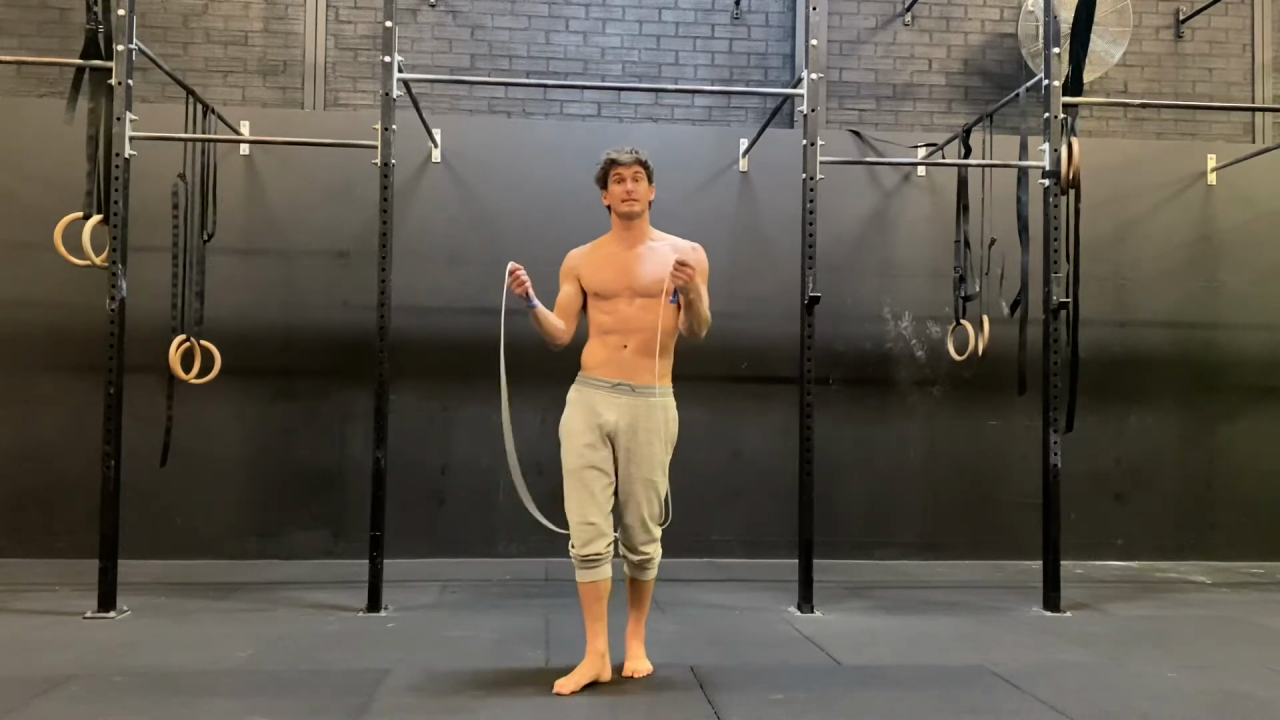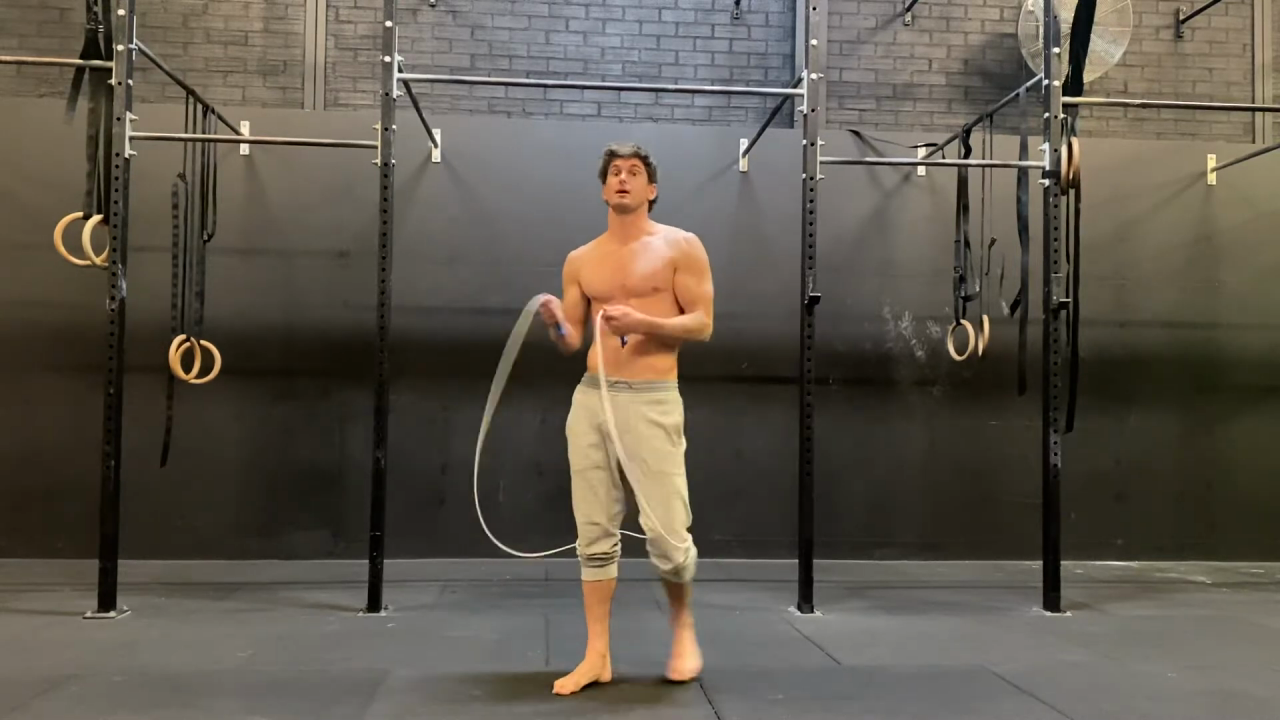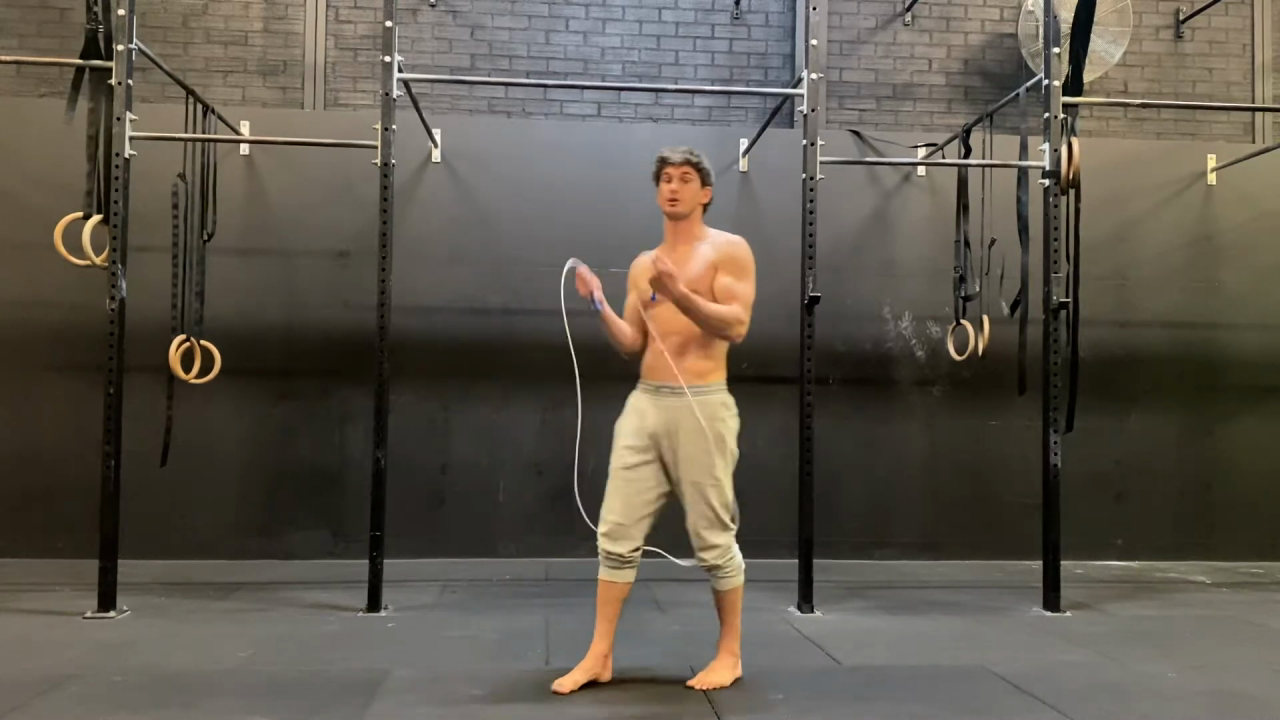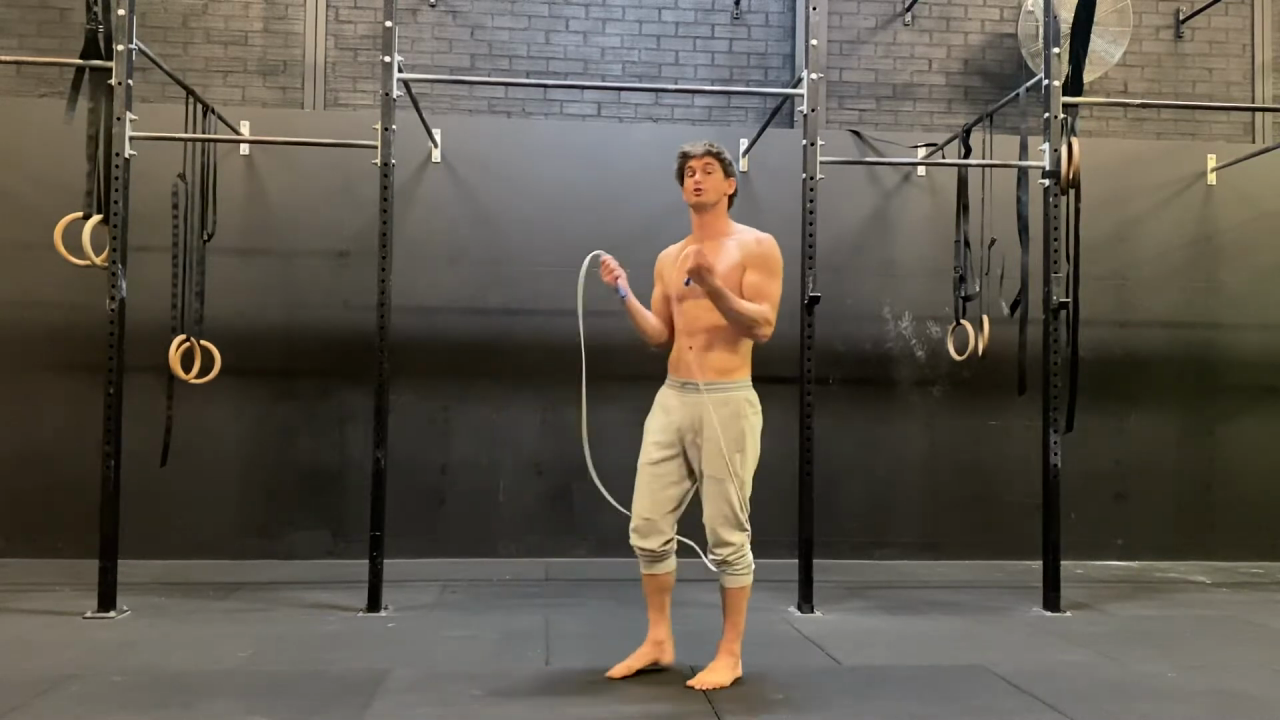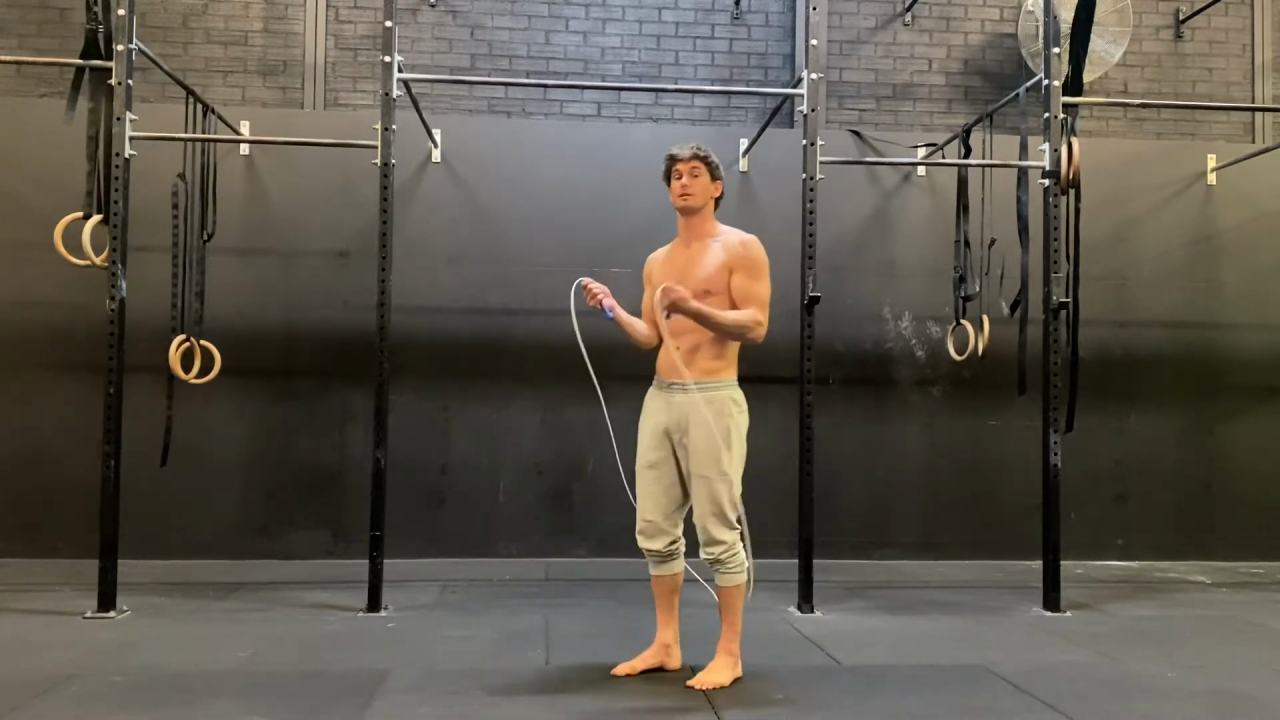
dt=0.4s
person 1, frame 1
left shoulder: (684, 253)
right shoulder: (580, 260)
left elbow: (698, 331)
right elbow: (560, 334)
left wrist: (690, 294)
right wrist: (531, 301)
left hip: (649, 404)
right hip: (588, 400)
left knee: (642, 533)
right knee: (589, 533)
left ankle: (636, 638)
right ankle: (596, 654)
person 1, frame 2
left shoulder: (681, 247)
right shoulder: (580, 260)
left elbow: (702, 326)
right elbow: (572, 344)
left wrist: (641, 320)
right wrist: (556, 322)
left hip: (652, 403)
right hip: (590, 400)
left knee: (668, 533)
right knee: (595, 534)
left ankle: (683, 624)
right ankle: (596, 655)
person 1, frame 3
left shoulder: (729, 249)
right shoulder: (643, 265)
left elbow: (736, 325)
right elbow: (632, 344)
left wrist: (678, 293)
right wrist: (600, 305)
left hip: (702, 406)
right hip: (644, 405)
left knee: (713, 539)
right knee: (616, 533)
left ankle: (730, 653)
right ankle: (598, 656)
person 1, frame 4
left shoulder: (756, 246)
right shoulder: (668, 259)
left elbow: (763, 325)
right elbow: (659, 334)
left wrist: (714, 287)
right wrist: (624, 292)
left hip: (727, 402)
right hip: (671, 399)
left knee: (727, 536)
right knee: (647, 527)
left ankle: (730, 655)
right ankle: (658, 639)
person 1, frame 5
left shoulder: (741, 248)
right shoulder: (656, 262)
left elbow: (756, 325)
left wrist: (695, 309)
right wrist: (613, 309)
left hip: (712, 400)
right hip: (659, 400)
left knee: (719, 533)
right knee: (656, 531)
left ankle: (729, 654)
right ankle: (666, 644)
